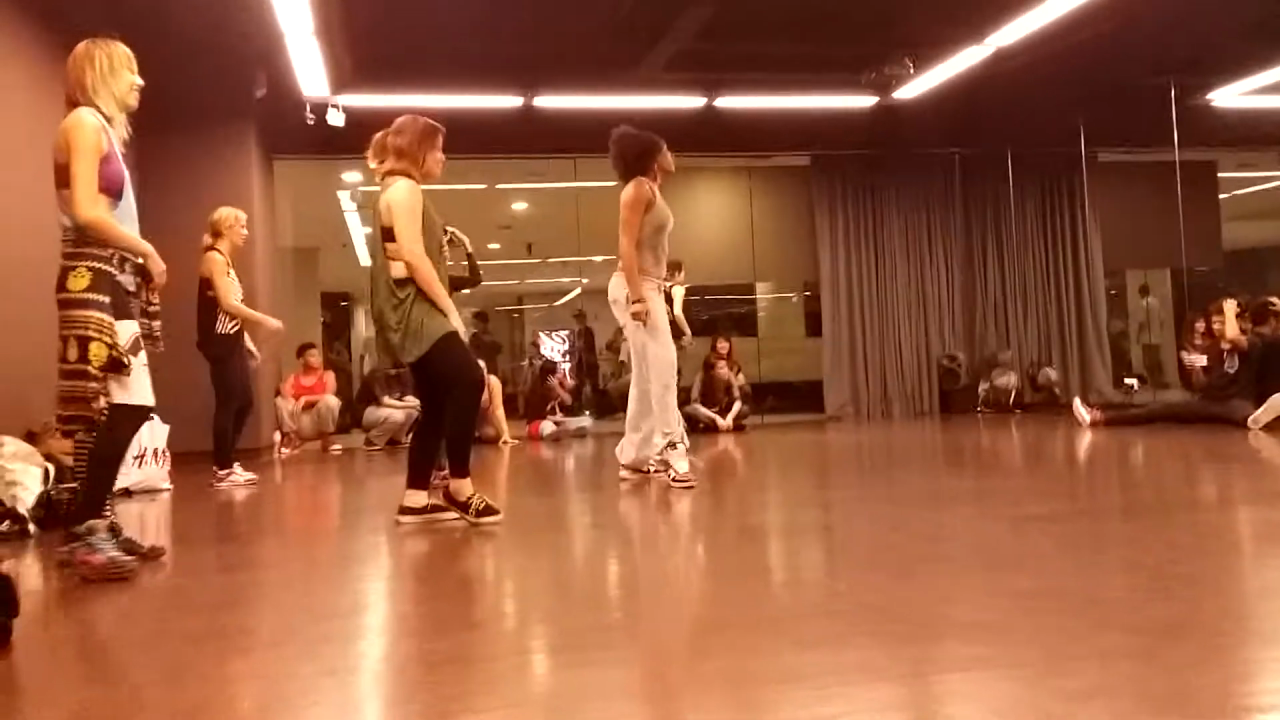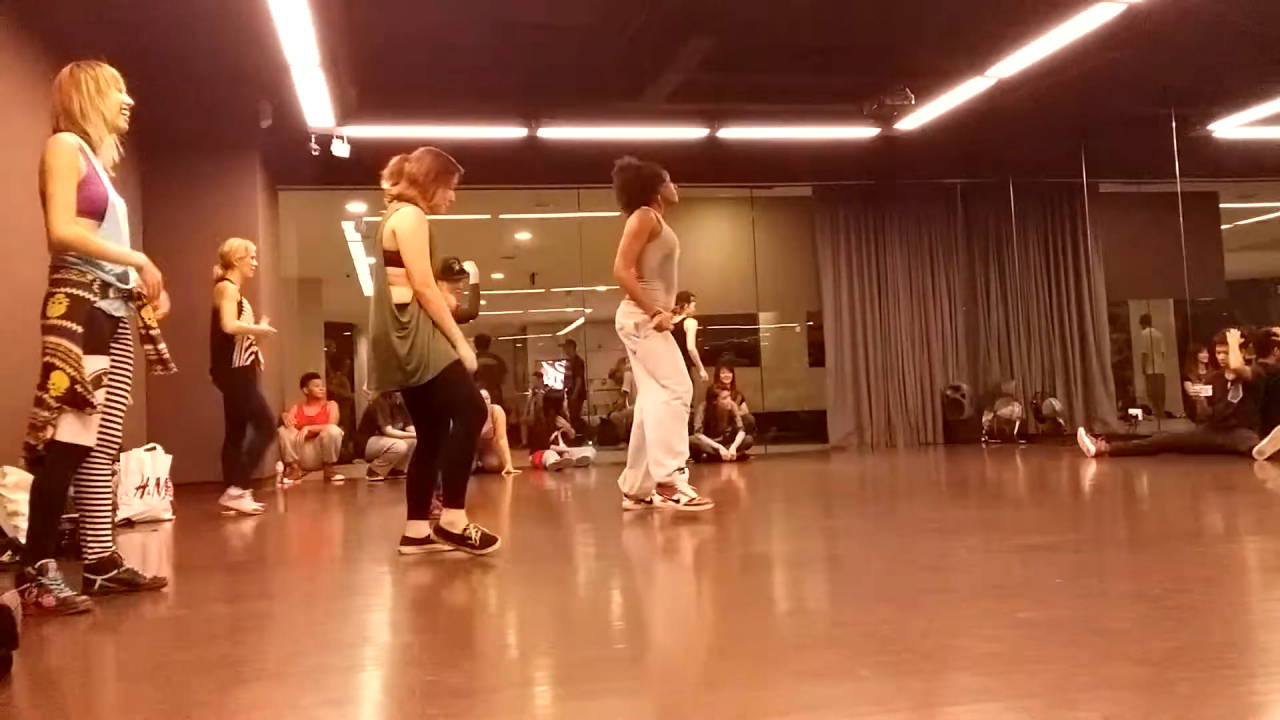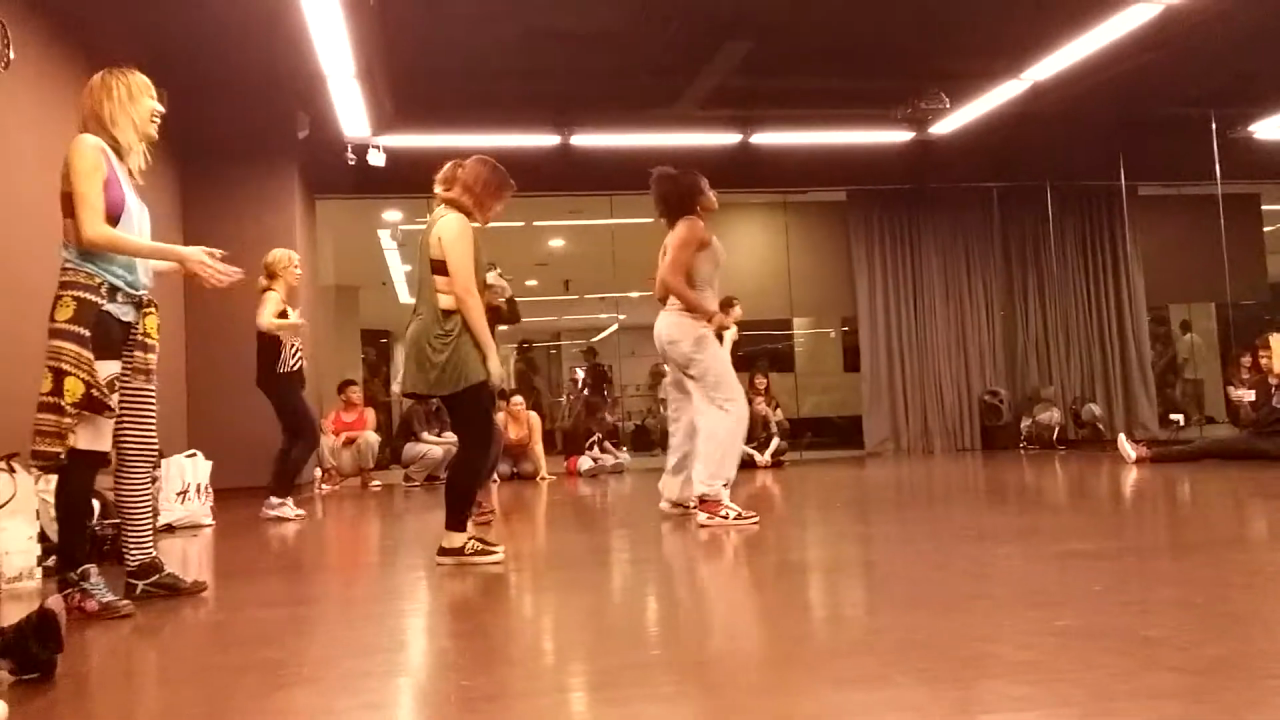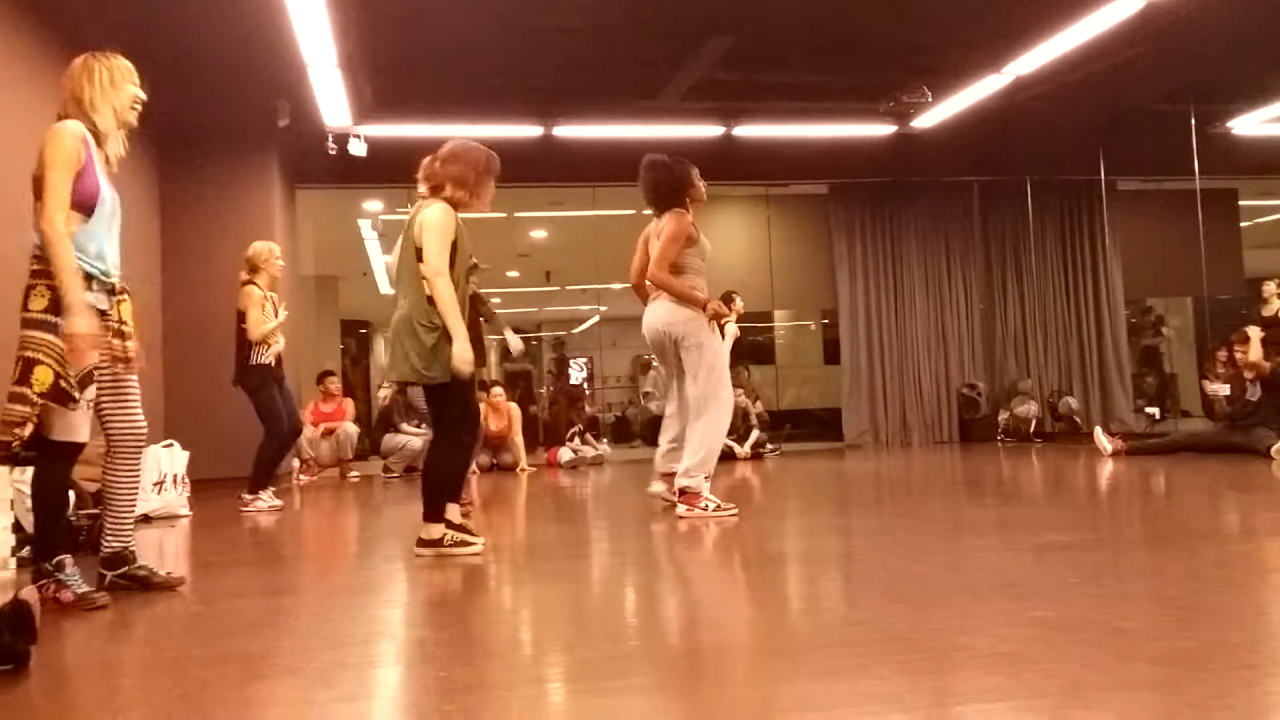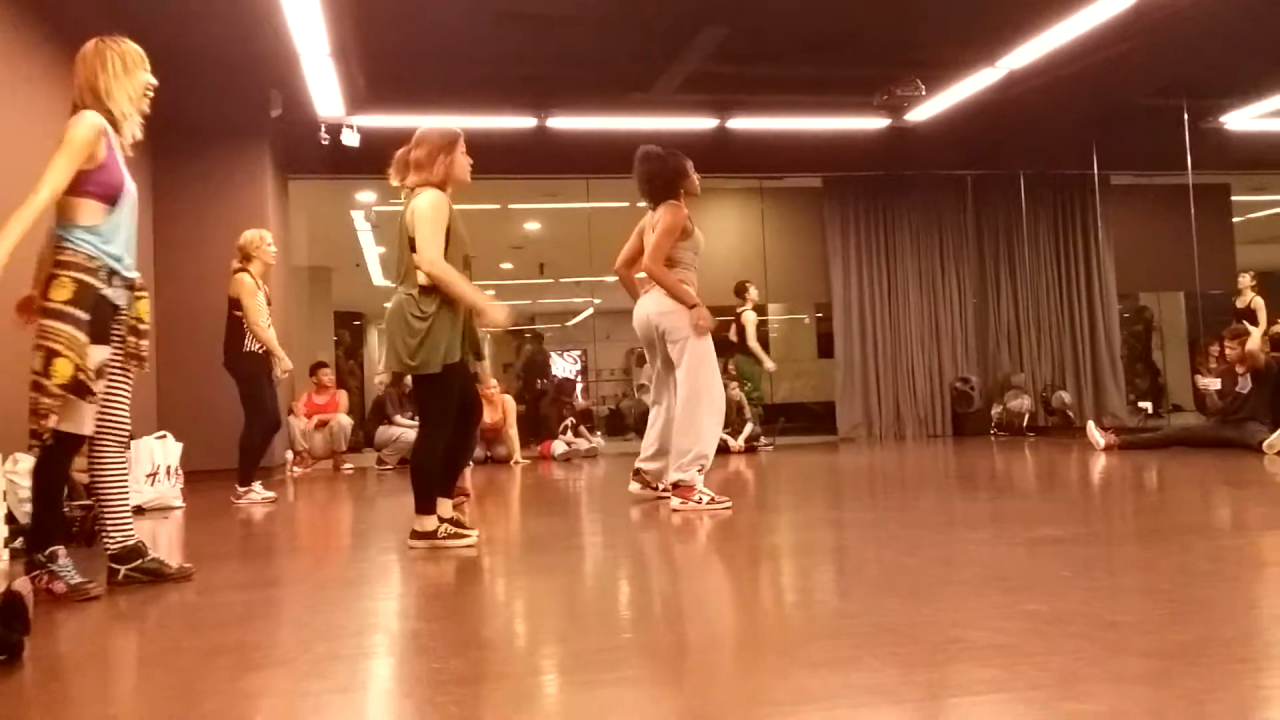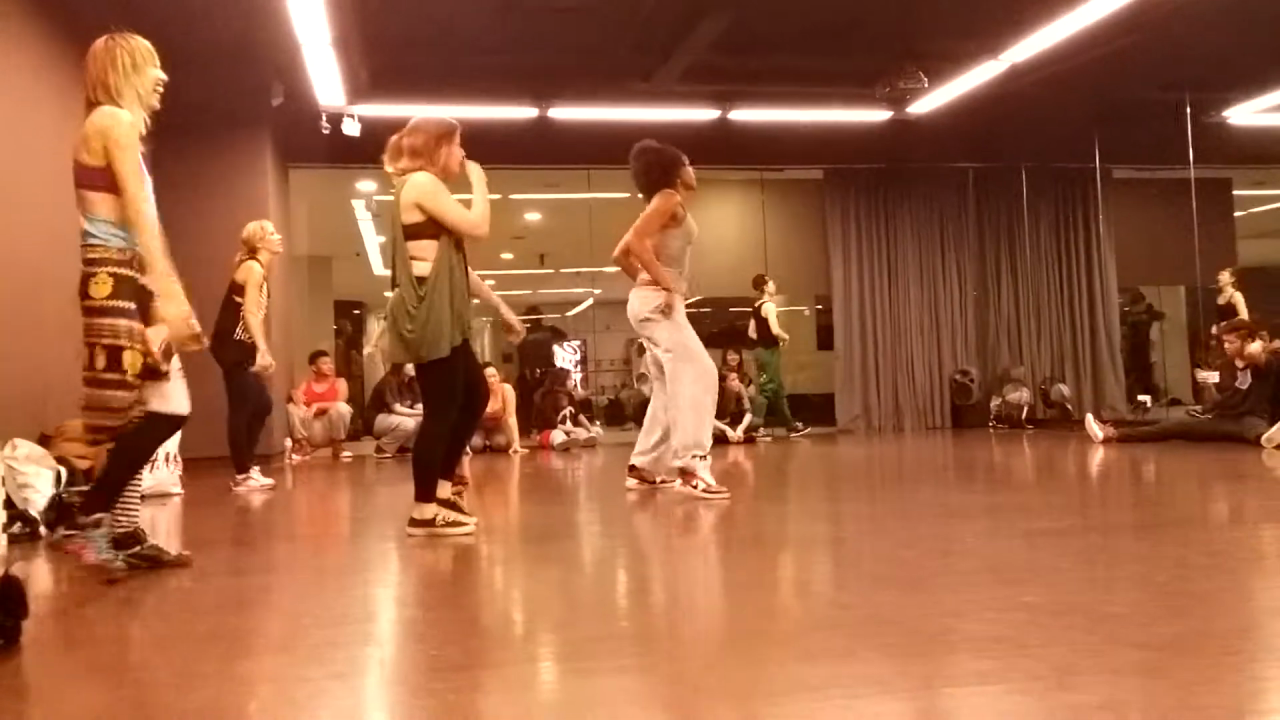
dt=0.3s
person 1, frame 1
left shoulder: (104, 129)
right shoulder: (84, 121)
left elbow: (103, 212)
right elbow: (86, 213)
left wrist: (140, 259)
right wrist: (147, 249)
left hip: (114, 280)
right hip: (94, 279)
left knee: (109, 412)
right knee: (129, 402)
left ankle: (97, 529)
right ankle: (85, 528)
person 1, frame 2
left shoulder: (96, 158)
right shoulder: (66, 145)
right elbow: (61, 231)
left wrist: (143, 283)
right wrist: (137, 258)
left hip: (113, 308)
right hip: (79, 305)
left knee: (102, 445)
right knee: (69, 441)
left ankle: (101, 562)
right ankle: (36, 571)
person 1, frame 3
left shoulder: (127, 164)
right shoulder: (88, 147)
right elbow: (92, 232)
left wrist: (188, 261)
right wrist: (176, 252)
left hip: (133, 315)
right hip: (91, 310)
left knee: (139, 448)
right knee: (87, 446)
left ankle: (142, 566)
right ankle: (76, 577)
person 1, frame 4
left shoulder: (100, 151)
right shoulder: (68, 133)
right elbow: (52, 225)
left wrist: (110, 308)
right wrist: (75, 306)
left hip: (103, 305)
right hip: (66, 303)
left knee: (129, 433)
right knee: (64, 437)
left ankle: (118, 557)
right ankle: (52, 567)
person 1, frame 5
left shoulder: (112, 136)
right shoulder: (90, 125)
left elbow: (68, 217)
right elbow: (46, 194)
left hip: (112, 293)
right hip: (84, 290)
left knee: (113, 430)
right knee: (74, 427)
left ankle: (125, 553)
right ankle: (46, 557)
person 1, frame 6
left shoulder: (115, 127)
right shoulder: (112, 121)
right elbow: (136, 212)
left wrist: (165, 291)
right wrist: (169, 292)
left hip: (132, 284)
right hip: (120, 280)
left knee: (144, 413)
right knee: (167, 408)
left ankle: (124, 534)
right ankle: (91, 516)
person 2, frame 1
left shoulder: (397, 190)
right shoulder: (405, 189)
right elbow: (415, 258)
right wrist: (451, 313)
left hip: (416, 312)
right hip: (413, 310)
left knee: (438, 402)
right knee: (468, 381)
left ankle: (416, 499)
right ankle: (458, 486)
person 2, frame 2
left shoulder: (398, 217)
right shoulder: (409, 216)
right elbow: (423, 286)
right wrist: (460, 340)
left hip: (410, 339)
right hip: (413, 336)
left knee: (433, 432)
right knee: (470, 410)
left ankle: (417, 529)
right ankle: (452, 519)
person 2, frame 3
left shoulder: (446, 222)
right shoulder: (455, 223)
right elbow: (464, 293)
right wrist: (491, 352)
left hip: (448, 344)
right hip: (450, 344)
left knee: (476, 438)
right knee: (477, 439)
left ankle: (460, 529)
right ankle: (453, 541)
person 2, frame 4
left shoulder: (432, 211)
right shoulder: (440, 212)
left elbow: (397, 261)
right elbow: (437, 277)
right wrist: (460, 338)
left hip: (433, 333)
right hip: (432, 334)
left knee: (465, 424)
right knee: (452, 430)
left ankle: (449, 515)
right ankle: (431, 532)
person 2, frame 5
left shoulder: (432, 201)
right shoulder: (430, 199)
right elbow: (433, 265)
left wrist: (473, 301)
right wrist: (482, 304)
left hip: (440, 327)
right hip: (426, 324)
left knee: (467, 412)
right knee: (438, 422)
left ankle: (441, 508)
right ankle: (425, 525)
person 2, frame 6
left shoulder: (424, 188)
right shoulder: (421, 182)
left elbow: (451, 261)
right elbow: (478, 226)
left wrist: (497, 304)
right wrist: (479, 181)
left hip: (443, 315)
right hip: (428, 314)
left knee: (474, 395)
right knee: (442, 409)
left ankle: (441, 489)
right ankle: (423, 512)
person 3, frame 1
left shoulder: (650, 190)
right shoulder: (639, 187)
right elbow: (626, 245)
right wrist: (637, 295)
left hip: (649, 287)
right hip: (635, 288)
left knee: (649, 372)
right knee: (660, 363)
left ankle: (635, 458)
right ankle: (669, 451)
person 3, frame 2
left shoulder: (654, 221)
right shoulder: (644, 216)
right elbow: (622, 270)
right wrist: (654, 311)
left hip: (652, 315)
right hip: (642, 317)
left knee: (654, 401)
right knee: (673, 389)
left ankle: (637, 488)
right ankle: (670, 478)
person 3, frame 3
left shoulder: (675, 235)
right shoulder: (692, 226)
left elbow: (661, 290)
right elbow: (673, 280)
right wrist: (711, 313)
left hip: (670, 325)
right hip: (688, 326)
left knee: (688, 414)
right knee: (729, 406)
left ankle: (677, 491)
right ankle: (711, 498)
person 3, frame 4
left shoulder: (655, 225)
right shoulder: (681, 219)
left elbow: (637, 279)
right elbow: (657, 273)
right wrist: (705, 302)
left hip: (656, 316)
right hip: (685, 313)
left knee: (684, 394)
right knee: (712, 398)
left ankle: (668, 474)
right ankle: (691, 490)
person 3, frame 5
left shoulder: (652, 217)
right shoulder: (675, 211)
left elbow: (623, 266)
right elbow: (652, 263)
right wrist: (694, 303)
left hip: (649, 310)
right hip: (674, 306)
left knee: (671, 394)
right knee: (702, 392)
left ankle: (648, 473)
right ankle: (685, 484)
person 3, frame 6
left shoulder: (661, 205)
right shoulder: (669, 198)
left elbow: (620, 254)
right elbow: (636, 240)
right wrist: (665, 285)
left hip: (650, 301)
right hip: (657, 301)
left knee: (669, 388)
right knee: (697, 374)
left ankle: (643, 468)
right ankle: (691, 467)
person 4, frame 1
left shoulder: (224, 260)
right shoulder: (214, 257)
right elbow: (226, 304)
left wrist: (247, 342)
right wrist: (264, 320)
left hip: (230, 341)
right hip: (219, 341)
left knee: (244, 401)
right knee: (228, 403)
left ankle: (228, 463)
right ankle: (223, 469)
person 4, frame 2
left shoulder: (233, 290)
right shoulder: (227, 288)
right elbow: (229, 327)
left wrist: (255, 353)
right wrist: (261, 329)
left hip: (239, 371)
right hip: (234, 372)
left knee: (236, 433)
right knee: (265, 428)
left ankle: (235, 491)
right ankle: (237, 489)
person 4, frame 3
left shoulder: (282, 299)
right shoulder: (274, 297)
right elbow: (263, 323)
left wrist: (295, 326)
right wrist: (293, 323)
left hip: (288, 379)
right hip: (279, 380)
left knee: (295, 438)
right knee: (308, 437)
left ankle: (279, 497)
right ankle: (276, 499)
person 4, frame 4
left shoulder: (271, 296)
right shoulder: (252, 291)
right elbow: (255, 334)
left wrist: (277, 346)
right wrist: (279, 320)
left hip: (272, 371)
right hip: (255, 373)
left knee: (293, 428)
right knee: (278, 431)
left ankle: (262, 486)
right ankle: (252, 495)
person 4, frame 5
left shoulder: (259, 282)
right shoulder: (244, 279)
right elbow: (256, 325)
left wrist: (276, 359)
right wrist: (282, 355)
left hip: (258, 359)
right hip: (245, 359)
left knee: (272, 421)
right knee: (257, 421)
left ankle: (248, 481)
right ankle: (244, 487)
person 4, frame 6
left shoulder: (258, 271)
right shoulder: (253, 267)
right elbow: (250, 313)
left wrist: (265, 352)
right wrist: (262, 350)
left hip: (243, 348)
right hip: (232, 346)
left knee: (262, 406)
right knee: (241, 409)
left ankle: (246, 465)
right ankle: (242, 474)
